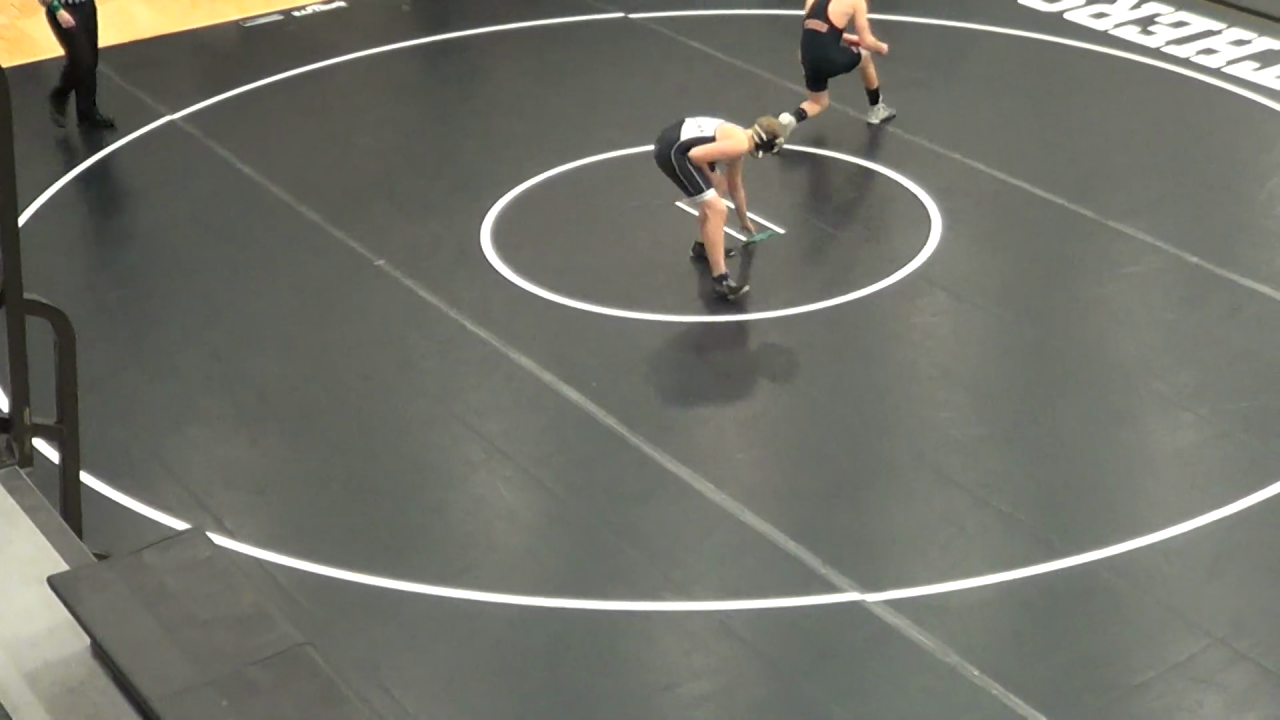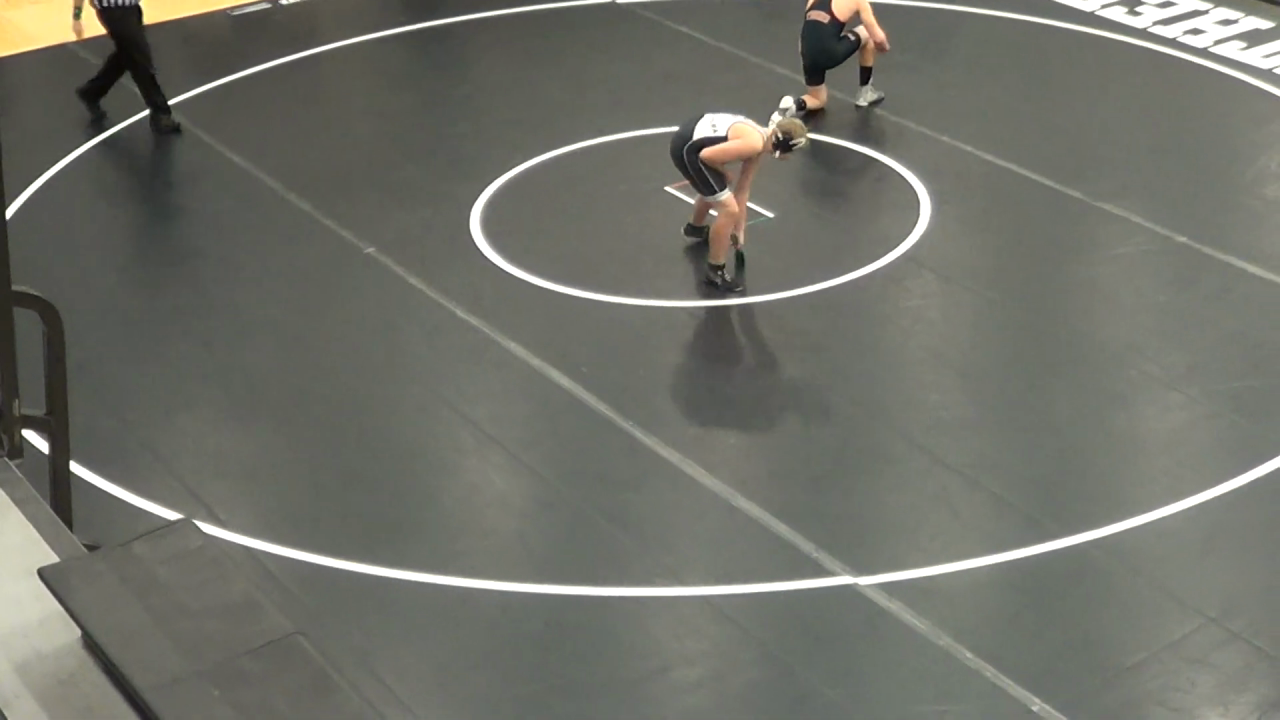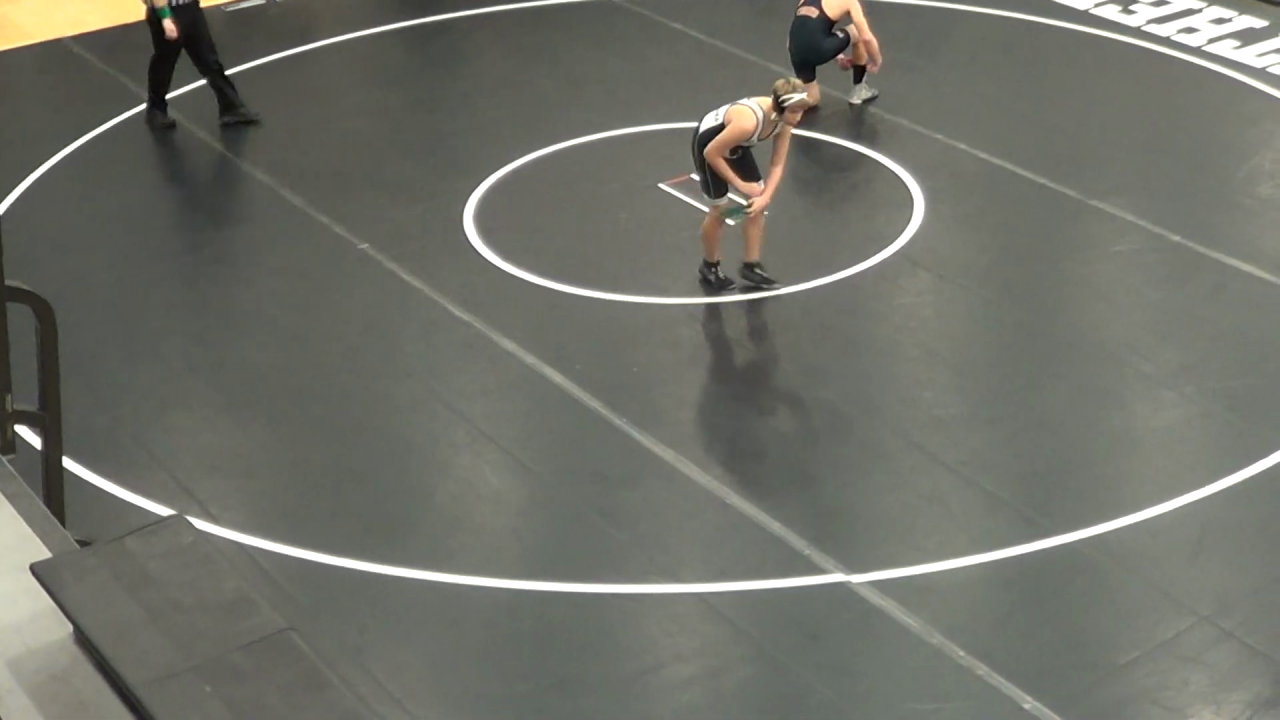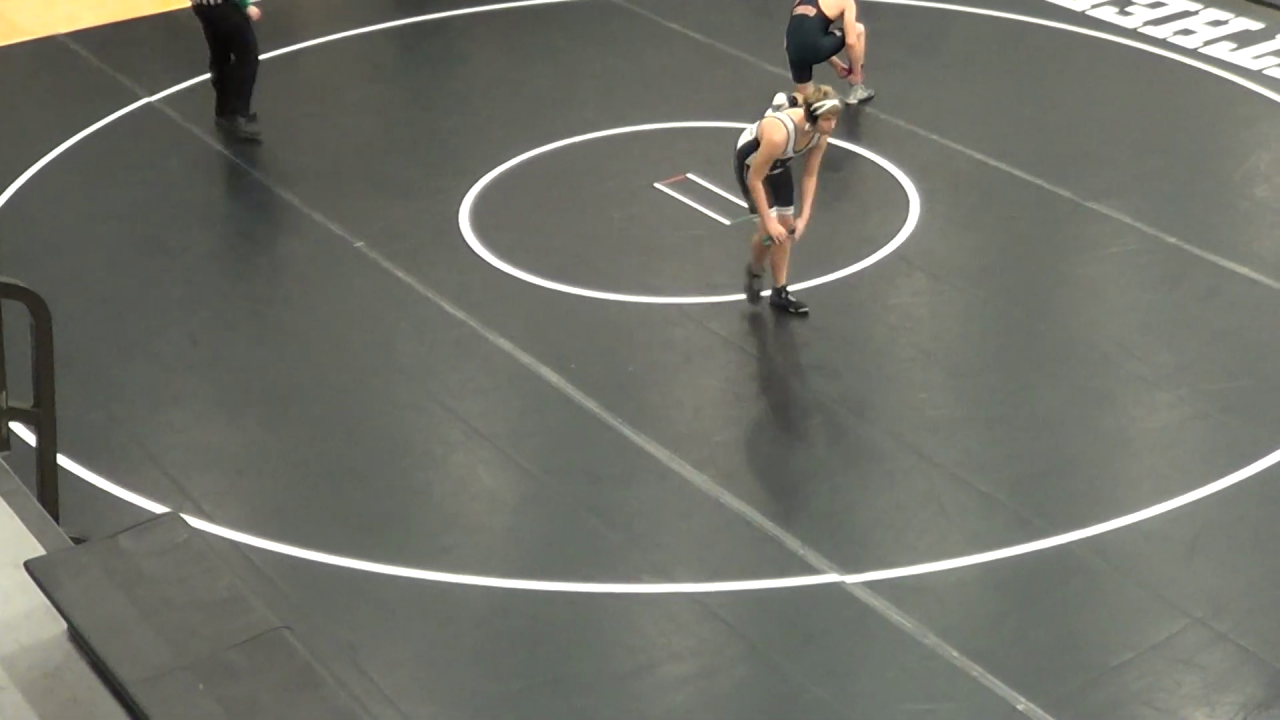
dt=0.4s
person 1, frame 1
left shoulder: (738, 140)
right shoulder: (740, 145)
left elbow: (736, 186)
right elbow: (695, 155)
left wrist: (745, 221)
right wrist: (708, 175)
right hip: (673, 151)
left knee: (718, 187)
right knee: (717, 210)
left ankle: (703, 245)
right ankle: (720, 278)
person 1, frame 2
left shoulder: (762, 143)
right shoulder: (755, 144)
left elbow: (743, 189)
right elbow: (706, 155)
left wrist: (740, 230)
right wrist: (726, 173)
right hip: (689, 149)
left knee: (716, 187)
right knee: (728, 210)
left ankle: (695, 226)
right ankle: (715, 270)
person 1, frame 3
left shoulder: (784, 122)
right shoulder: (748, 122)
left elbow: (777, 165)
right elbow: (711, 154)
left wrist: (766, 196)
right wrist: (740, 185)
left hip: (737, 149)
right hip: (709, 148)
left knee: (757, 207)
right knee: (718, 212)
left ankle: (751, 266)
right ankle: (710, 268)
person 1, frame 4
left shoulder: (821, 133)
right shoulder: (778, 135)
left elbow: (810, 175)
right elbow: (755, 180)
left wrist: (805, 216)
right wrist: (768, 221)
left hip: (779, 165)
right hip: (750, 164)
left knee: (787, 229)
right knee: (770, 231)
left ankle: (780, 291)
right ankle: (754, 271)
